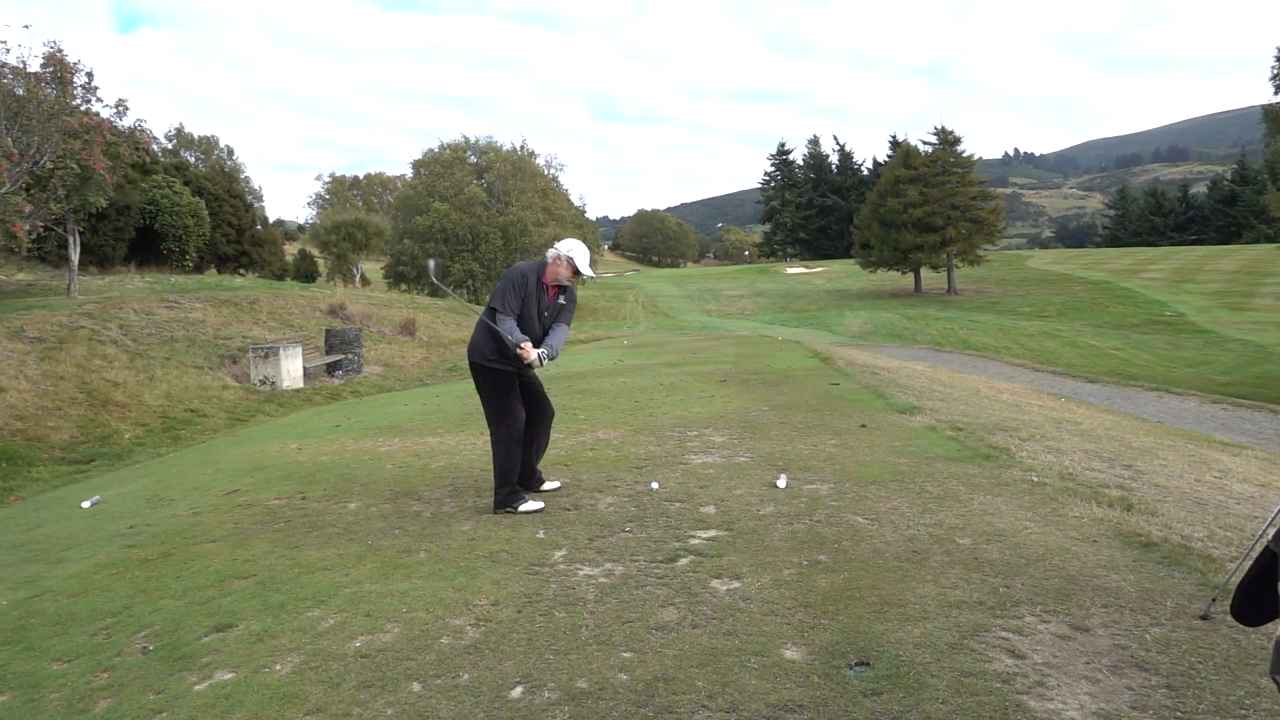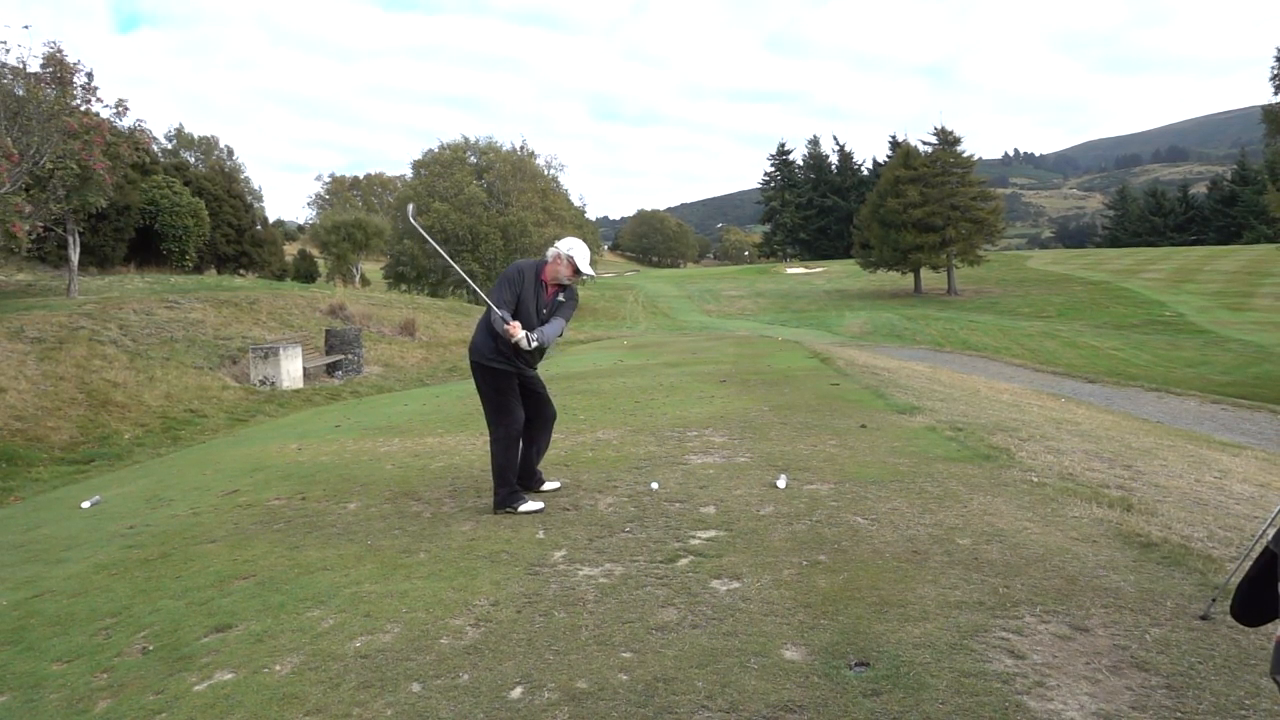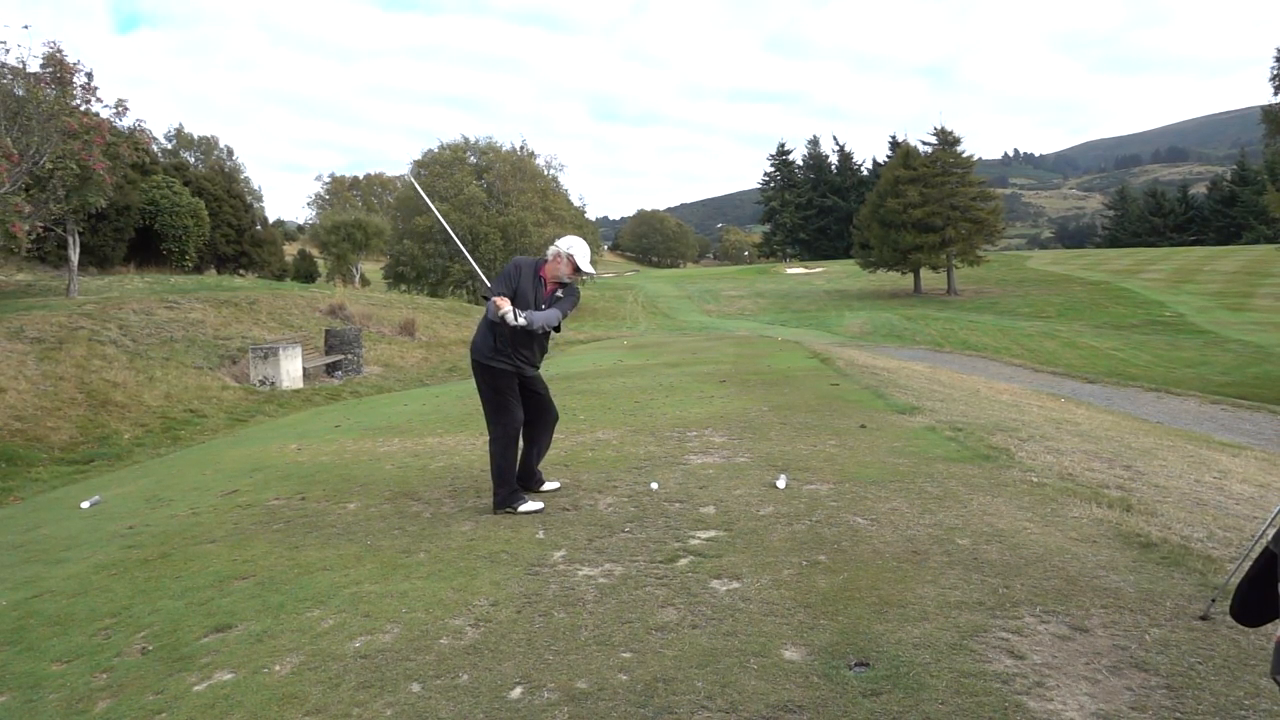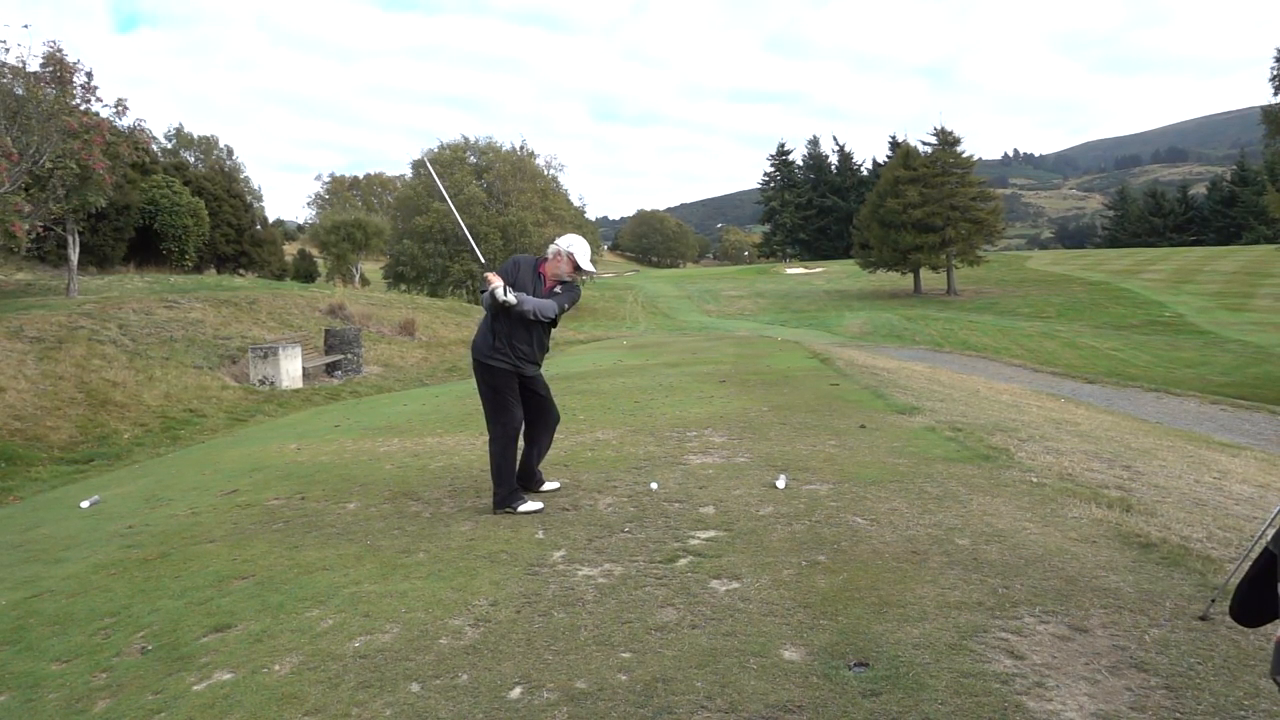
dt=0.5s
person 1, frame 1
left shoulder: (567, 294)
right shoulder: (521, 274)
left elbow: (560, 329)
right elbow: (504, 319)
left wrist: (543, 353)
right wrist: (522, 343)
left hip: (520, 363)
right hip: (491, 358)
left knee: (541, 413)
right knee: (510, 423)
left ankle: (528, 477)
right ankle: (507, 496)
person 1, frame 2
left shoulder: (569, 295)
right shoulder: (520, 272)
left elbow: (556, 326)
right elbow: (498, 313)
left wrist: (530, 338)
right wrist: (512, 332)
left hip: (523, 363)
right hip: (492, 357)
left knee: (543, 415)
right knee: (509, 423)
left ankle: (528, 478)
right ankle: (507, 497)
person 1, frame 3
left shoulder: (570, 292)
right shoulder: (519, 268)
left elbow: (551, 318)
right elbow: (492, 306)
left wrist: (519, 316)
right wrist: (503, 313)
left hip: (526, 364)
right hip: (493, 357)
left knee: (545, 416)
right knee: (508, 423)
left ankle: (528, 478)
right ankle: (506, 496)
person 1, frame 4
left shoulder: (570, 290)
right shoulder: (519, 265)
left elbow: (546, 309)
right elbow: (489, 303)
left wrist: (510, 296)
right wrist: (495, 294)
left hip: (527, 364)
right hip: (494, 357)
left knee: (546, 417)
right knee: (507, 424)
left ankle: (528, 478)
right ankle: (506, 497)
